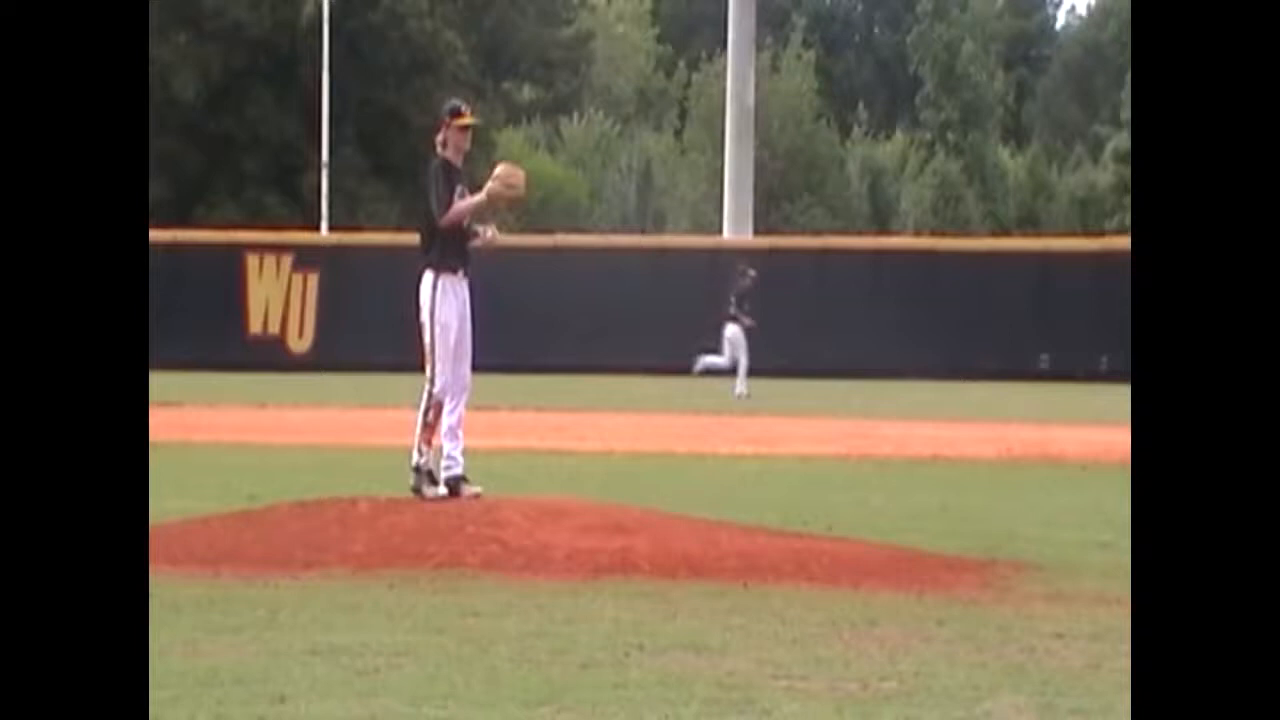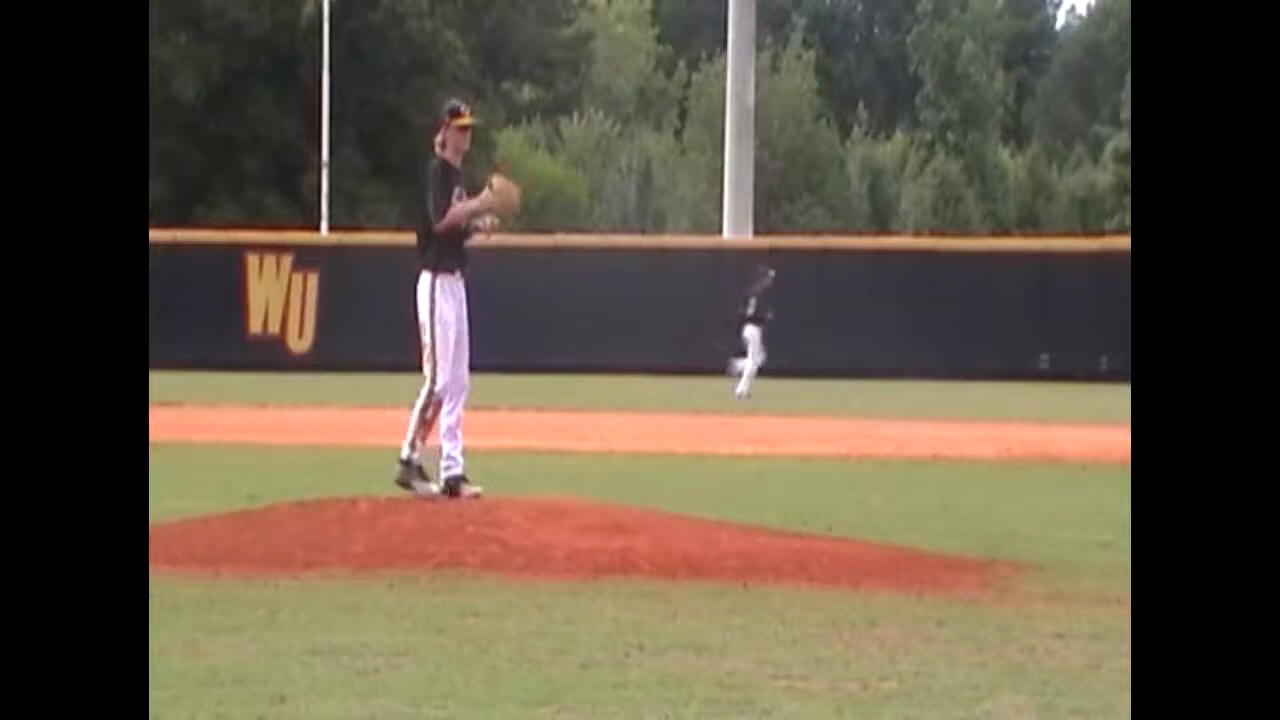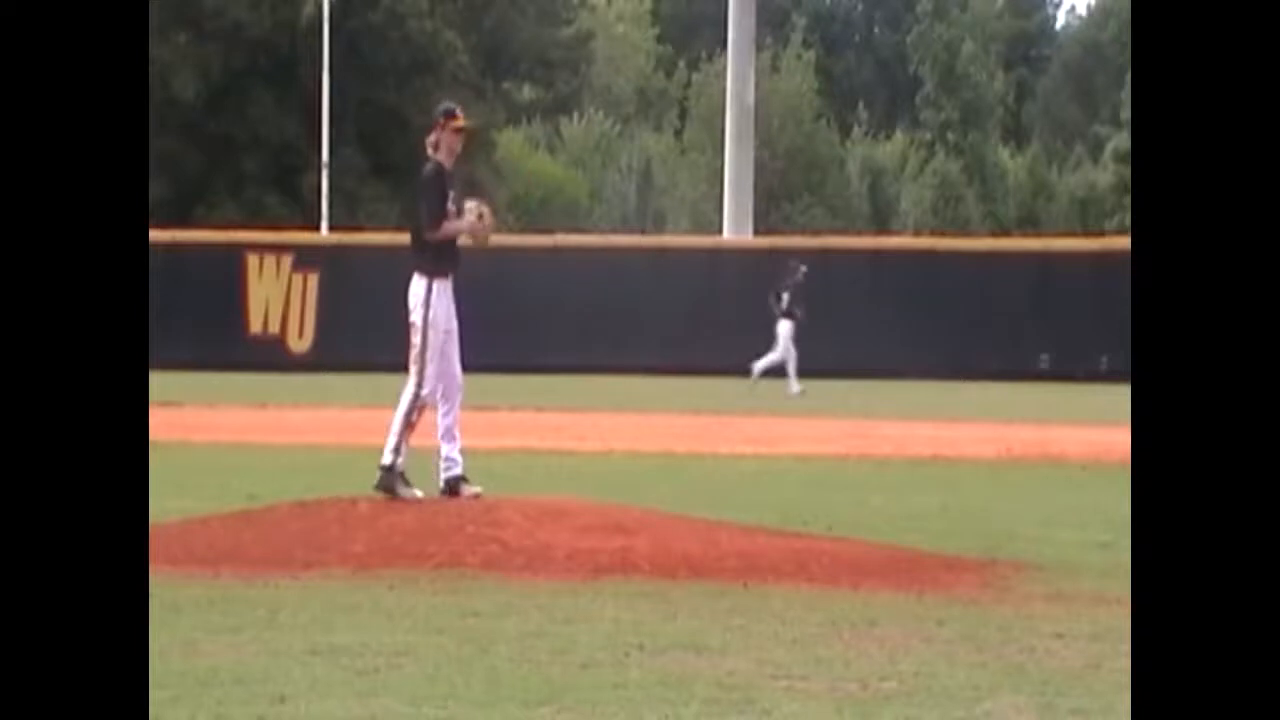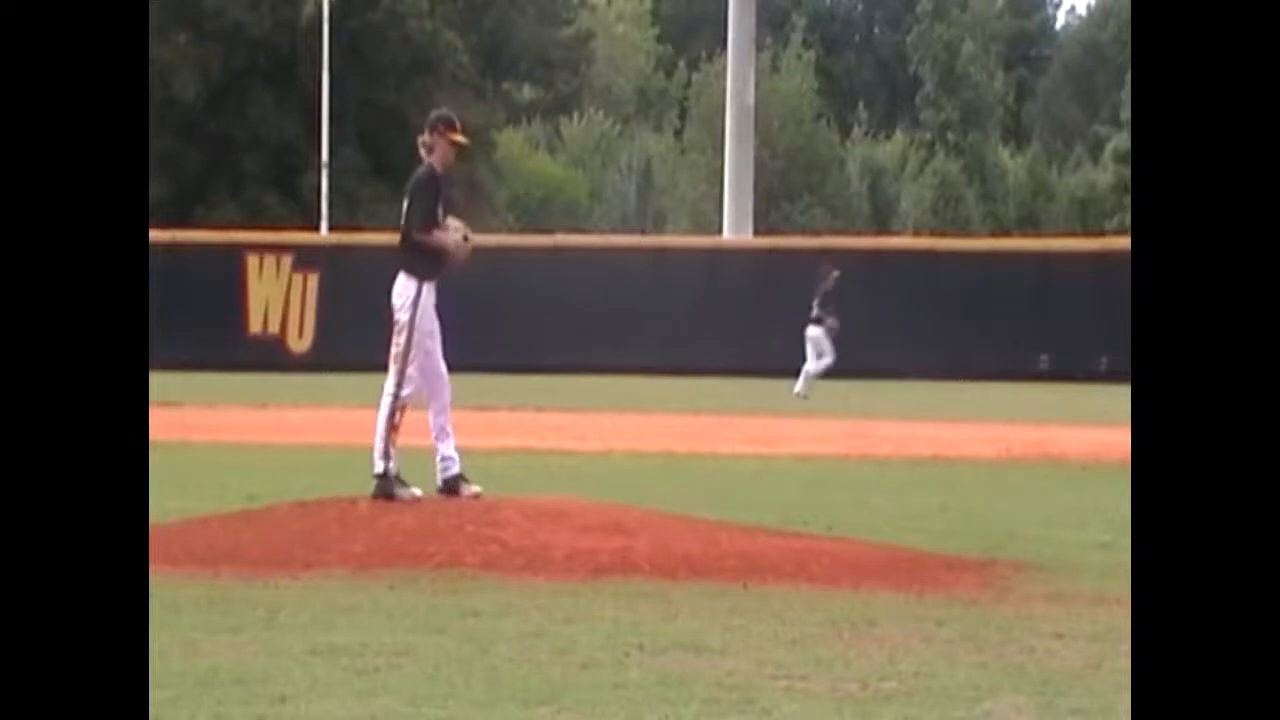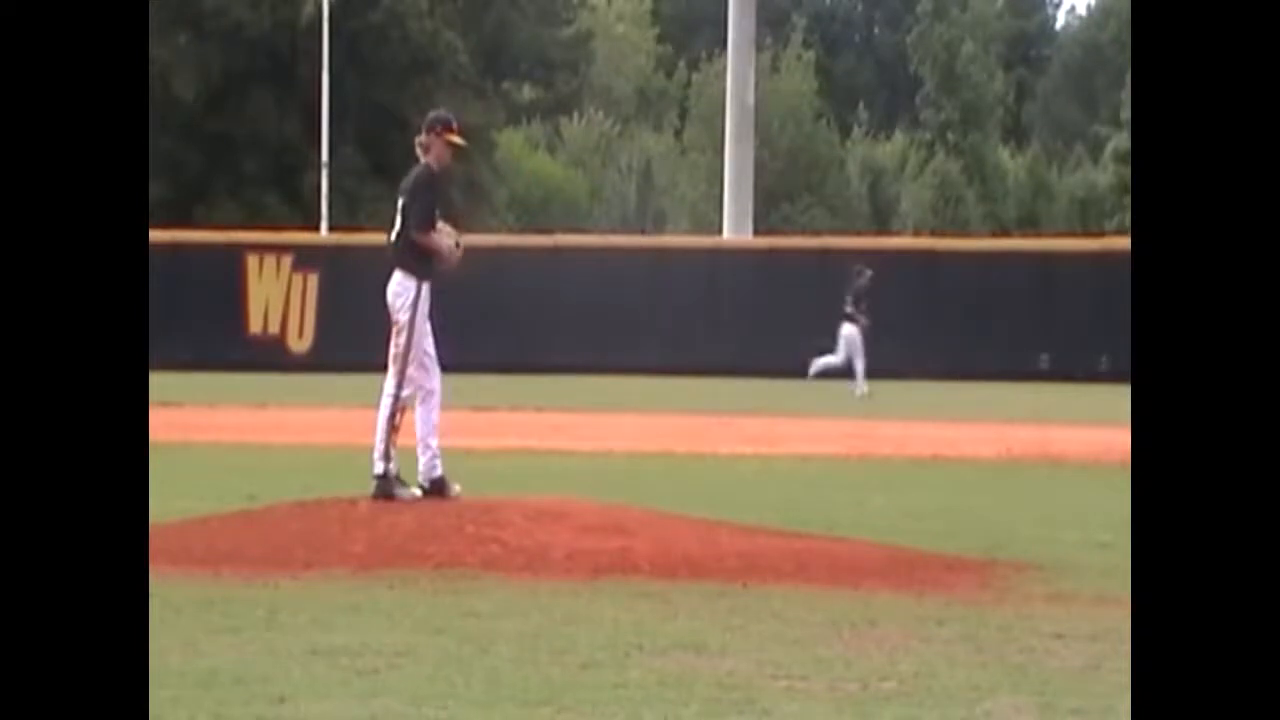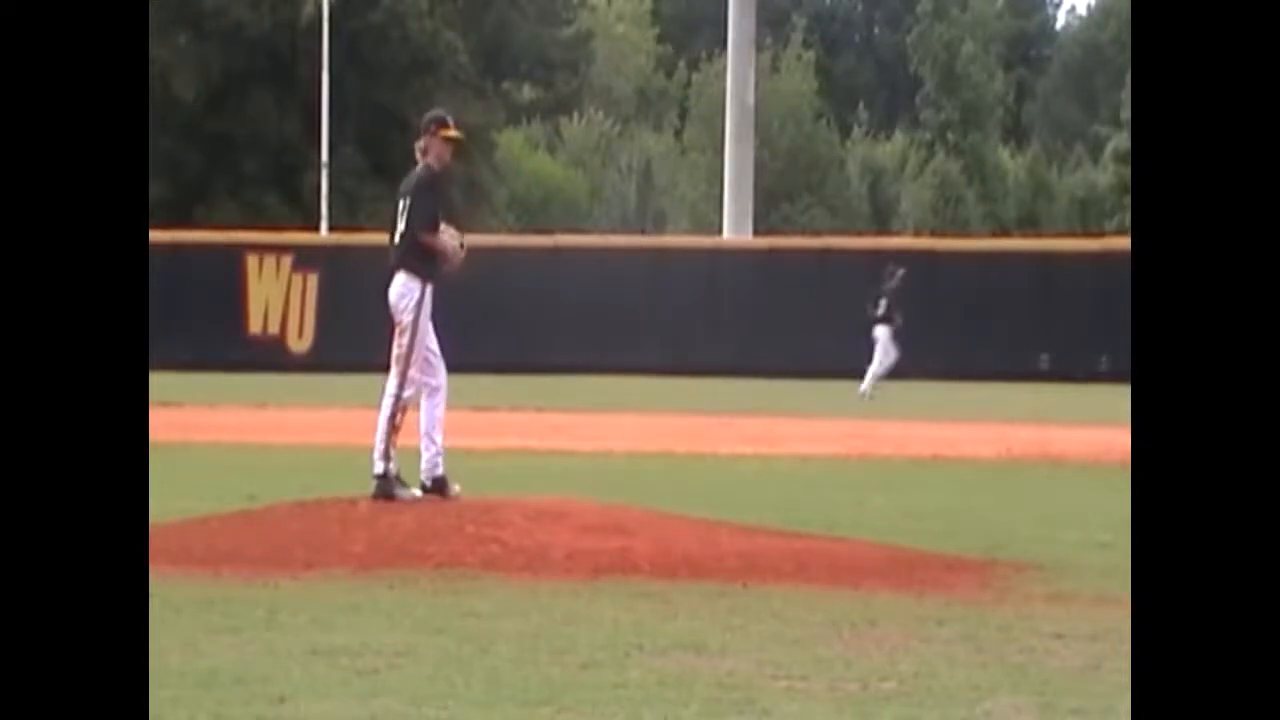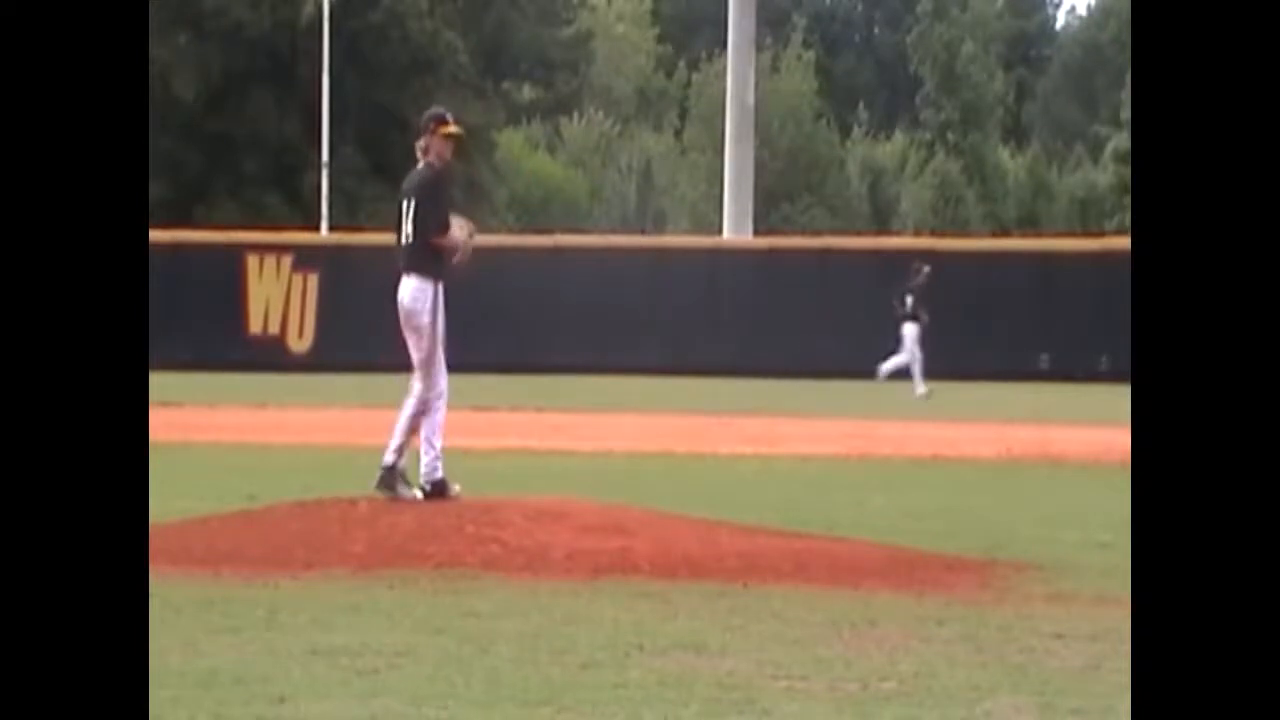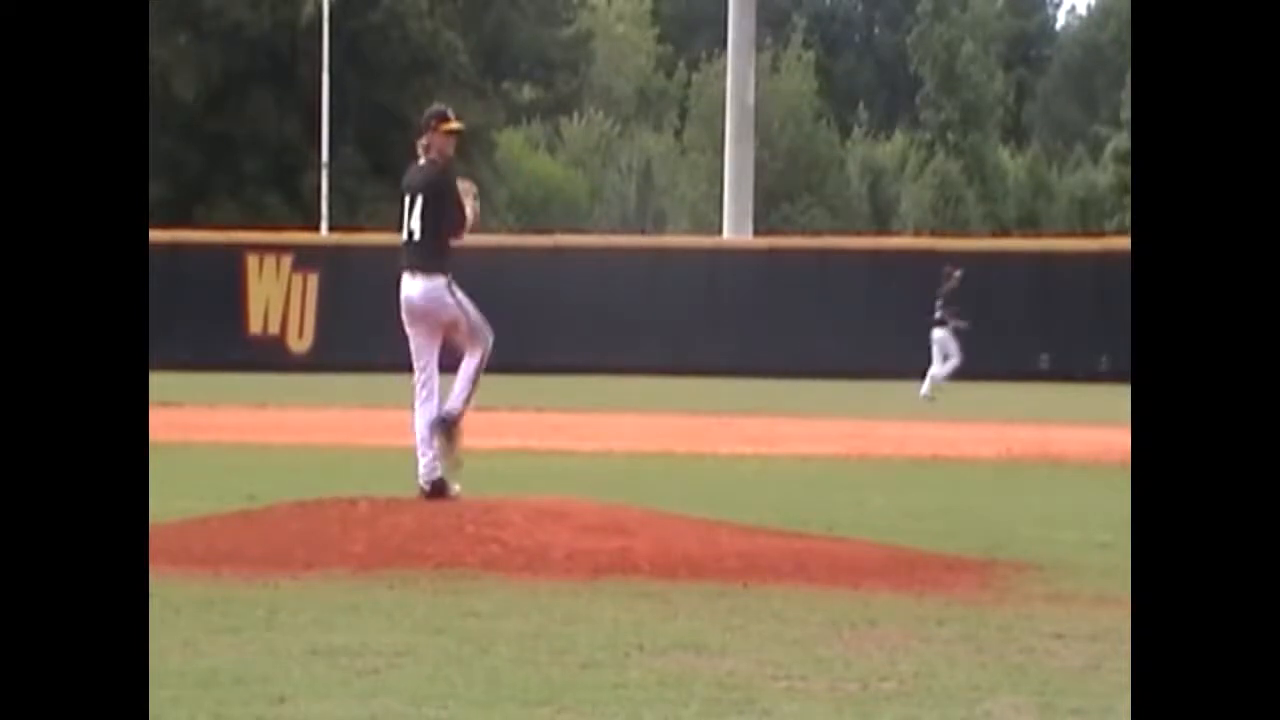
dt=0.2s
person 1, frame 1
left shoulder: (460, 173)
right shoulder: (438, 169)
right elbow: (444, 216)
left wrist: (480, 232)
right wrist: (484, 196)
left hip: (460, 282)
right hip: (439, 283)
left knee: (460, 381)
right knee: (439, 380)
left ankle: (452, 471)
right ankle: (421, 466)
person 1, frame 2
left shoulder: (457, 173)
right shoulder: (437, 170)
right elbow: (439, 220)
left wrist: (478, 221)
right wrist: (477, 203)
left hip: (456, 282)
right hip: (437, 283)
left knee: (458, 381)
right knee: (439, 378)
left ankle: (452, 472)
right ankle: (410, 459)
person 1, frame 3
left shoulder: (447, 176)
right shoulder: (431, 174)
right elbow: (430, 230)
left wrist: (463, 225)
right wrist: (466, 226)
left hip: (443, 286)
right hip: (428, 286)
left knee: (451, 383)
right knee: (422, 382)
left ankle: (451, 472)
right ankle: (390, 467)
person 1, frame 4
left shoulder: (427, 178)
right shoulder: (429, 178)
right elbow: (420, 232)
left wrist: (446, 232)
right wrist: (451, 245)
left hip: (421, 288)
right hip: (415, 288)
left knee: (437, 383)
right knee: (402, 382)
left ankle: (449, 472)
right ankle: (385, 473)
person 1, frame 5
left shoulder: (414, 178)
right shoulder: (427, 177)
right elbow: (418, 231)
left wrist: (439, 236)
right wrist: (444, 249)
left hip: (409, 284)
right hip: (410, 286)
left knee: (429, 382)
right knee: (400, 382)
left ankle: (431, 474)
right ankle: (384, 473)
person 1, frame 6
left shoulder: (412, 180)
right shoulder: (430, 178)
right elbow: (425, 232)
left wrist: (443, 246)
right wrist: (450, 250)
left hip: (407, 284)
right hip: (415, 286)
left knee: (434, 379)
right knee: (402, 382)
left ankle: (432, 473)
right ankle: (384, 473)
person 1, frame 7
left shoulder: (412, 180)
right shoulder: (435, 178)
right elbow: (437, 236)
left wrist: (447, 240)
right wrist: (457, 243)
left hip: (407, 286)
right hip: (425, 288)
left knee: (432, 382)
right knee: (428, 384)
left ankle: (431, 475)
right ankle: (392, 467)
person 1, frame 8
left shoulder: (411, 175)
right shoulder: (442, 176)
right elbow: (459, 230)
left wrist: (456, 195)
right wrist: (470, 205)
left hip: (408, 287)
right hip: (435, 284)
left knee: (425, 382)
right knee: (481, 341)
left ankle: (430, 475)
right ankle: (449, 417)
